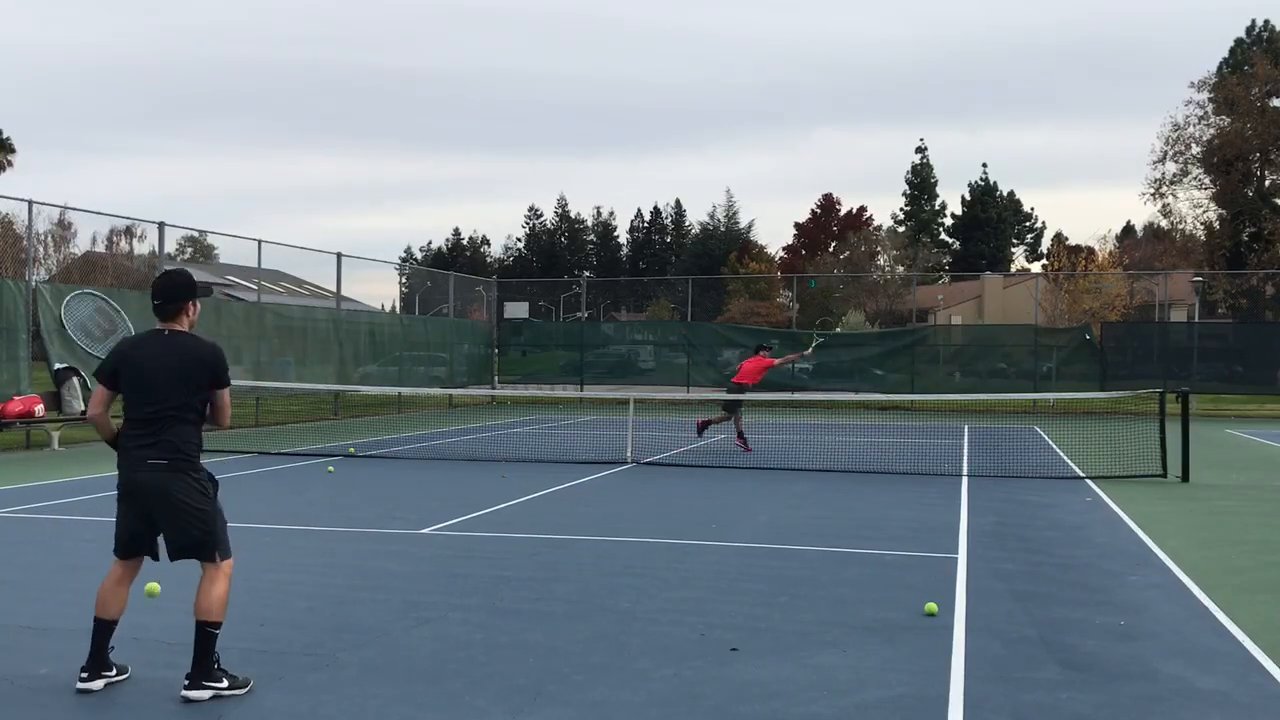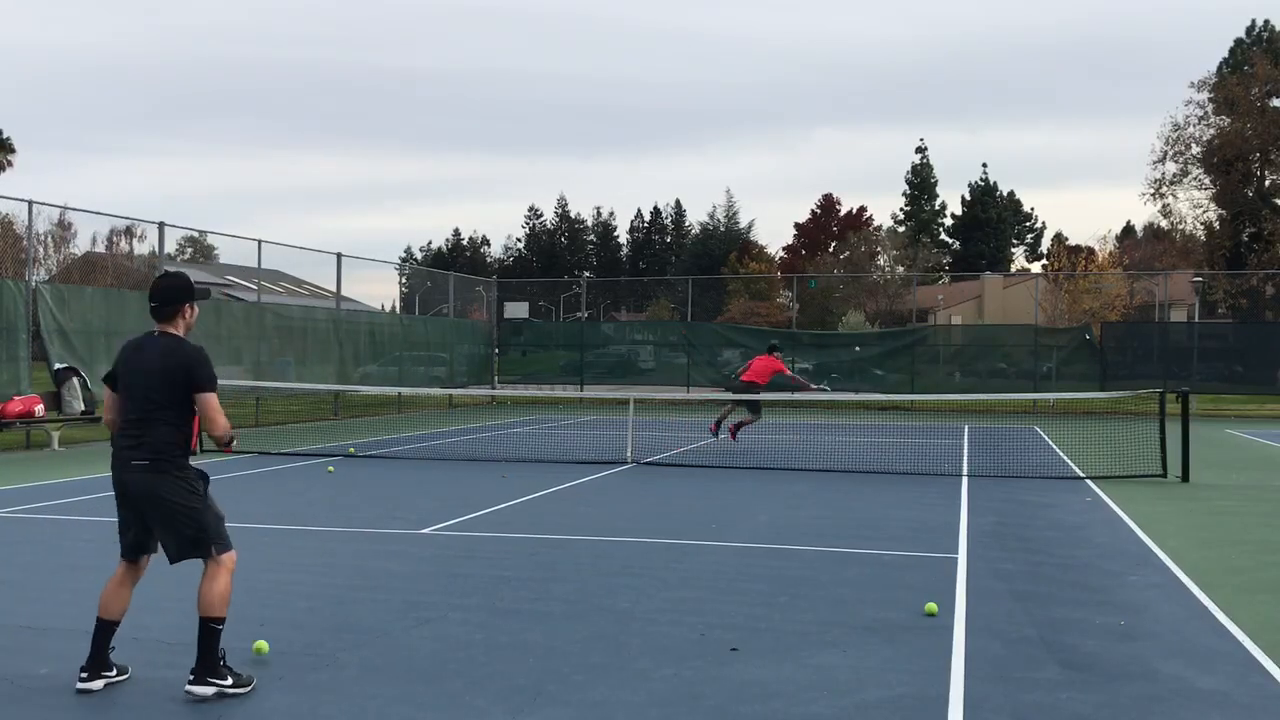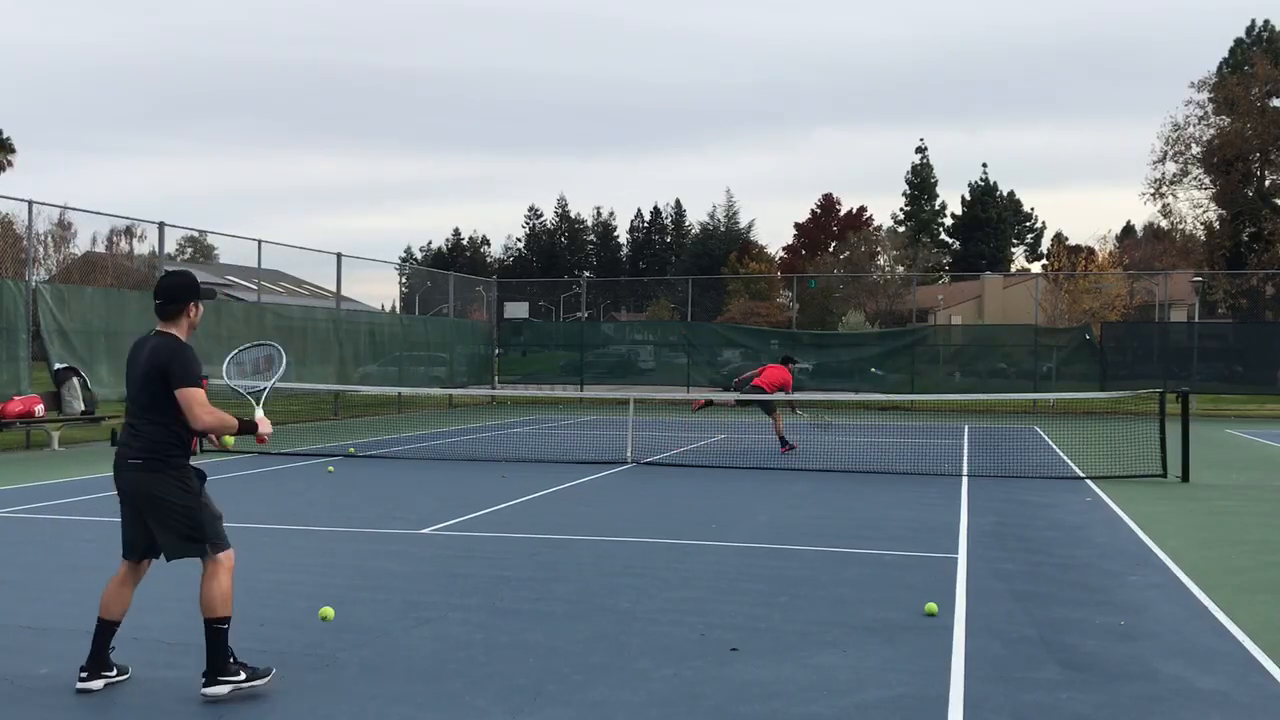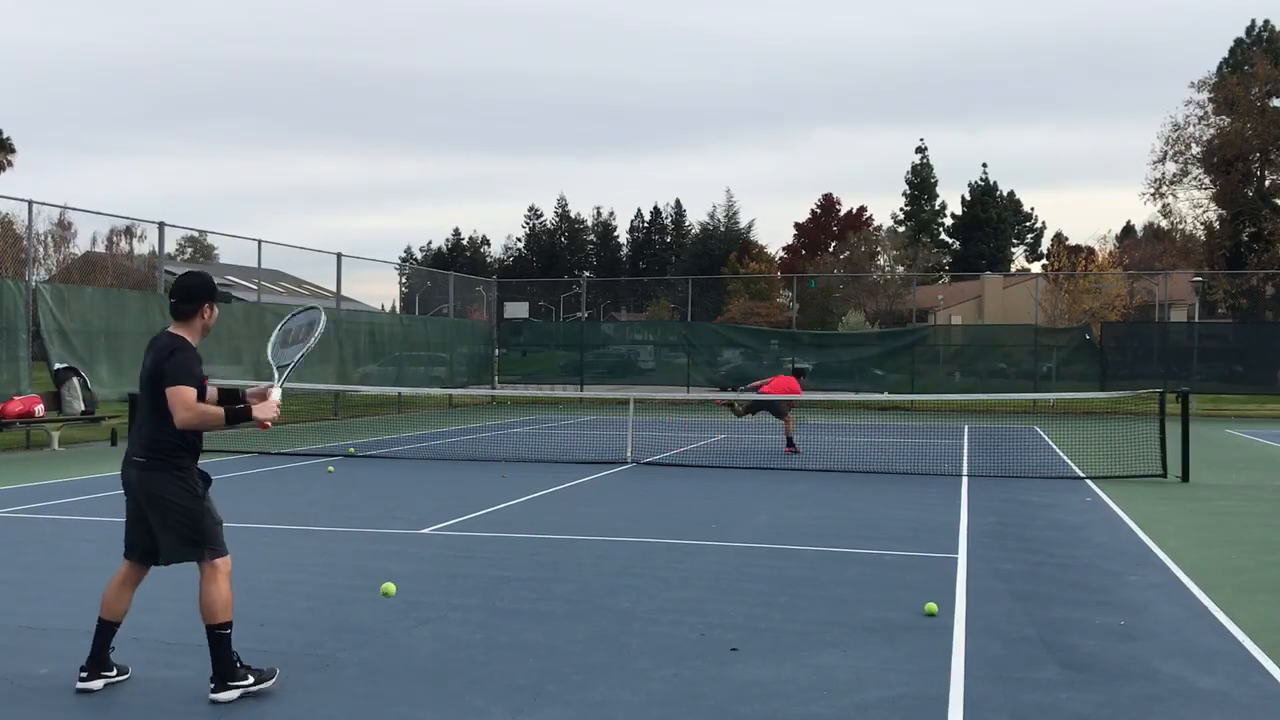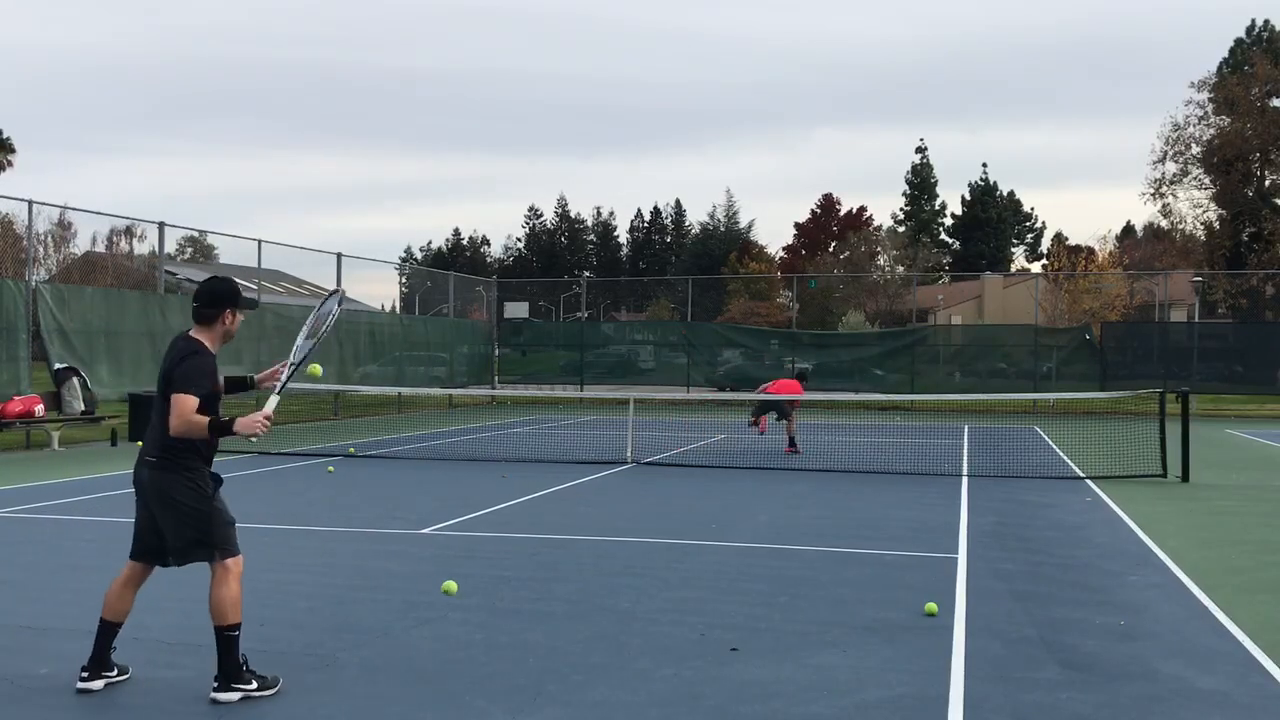
dt=0.1s
person 1, frame 1
left shoulder: (125, 349)
right shoulder: (206, 353)
left elbow: (96, 414)
right elbow: (222, 413)
left hip: (133, 472)
right hip: (177, 473)
left knee: (125, 564)
right knee: (220, 565)
left ankle: (95, 665)
right ankle: (203, 674)
person 1, frame 2
left shoulder: (130, 351)
right shoulder: (191, 356)
left elbow: (109, 416)
right elbow: (217, 427)
right wrist: (228, 442)
left hip: (127, 472)
right hip: (167, 474)
left knee: (130, 566)
right knee: (221, 559)
left ankle: (95, 665)
right ankle: (208, 669)
person 1, frame 3
left shoulder: (143, 346)
right shoulder: (178, 353)
right elbow: (201, 418)
left wrist: (205, 427)
right wrist: (250, 426)
left hip: (132, 468)
right hip: (163, 473)
left knee: (132, 565)
right knee: (219, 559)
left ankle: (95, 665)
right ankle: (220, 669)
person 1, frame 4
left shoulder: (163, 344)
right shoulder: (181, 354)
right elbow: (184, 417)
left wrist: (242, 396)
right wrist: (247, 415)
left hip: (140, 469)
right hip: (168, 473)
left knee: (133, 566)
right knee: (216, 565)
left ankle: (95, 665)
right ankle: (227, 674)
person 1, frame 5
left shoulder: (188, 344)
right shoulder: (196, 361)
right elbow: (180, 425)
left wrist: (253, 381)
right wrist: (232, 426)
left hip: (152, 471)
right hip: (180, 476)
left knee: (137, 567)
right knee: (228, 564)
left ankle: (97, 665)
right ankle: (231, 676)
